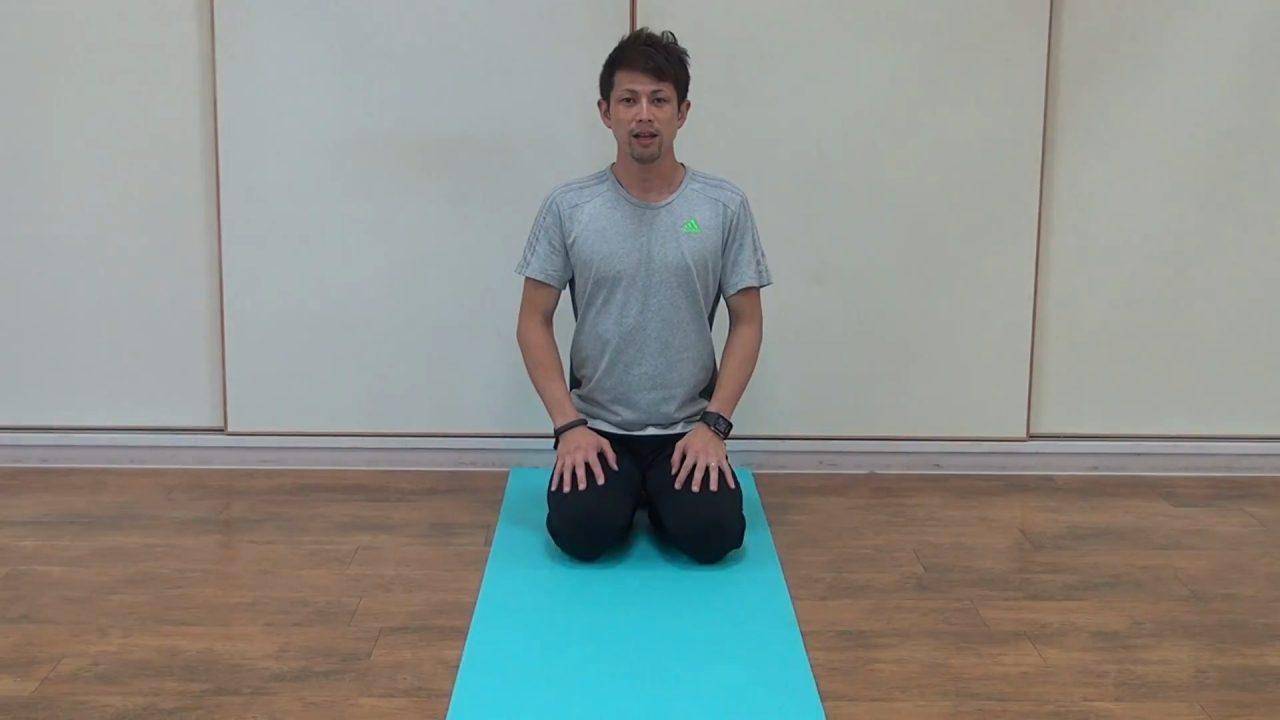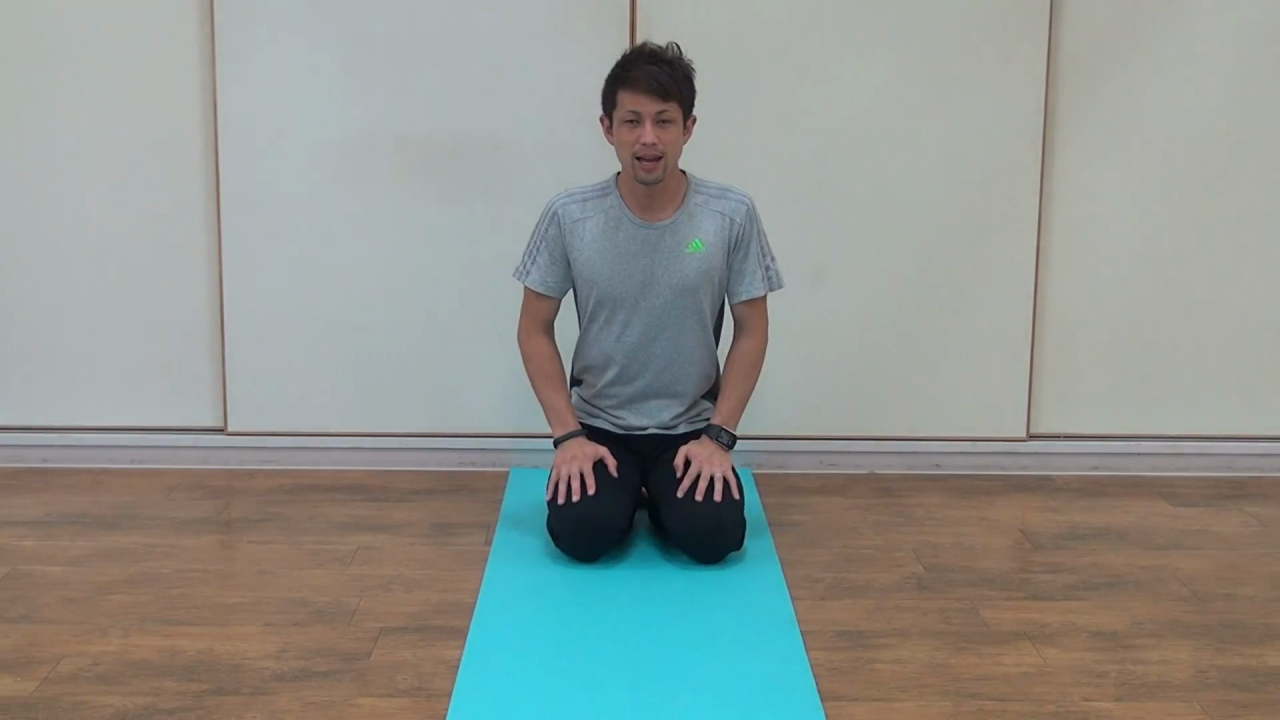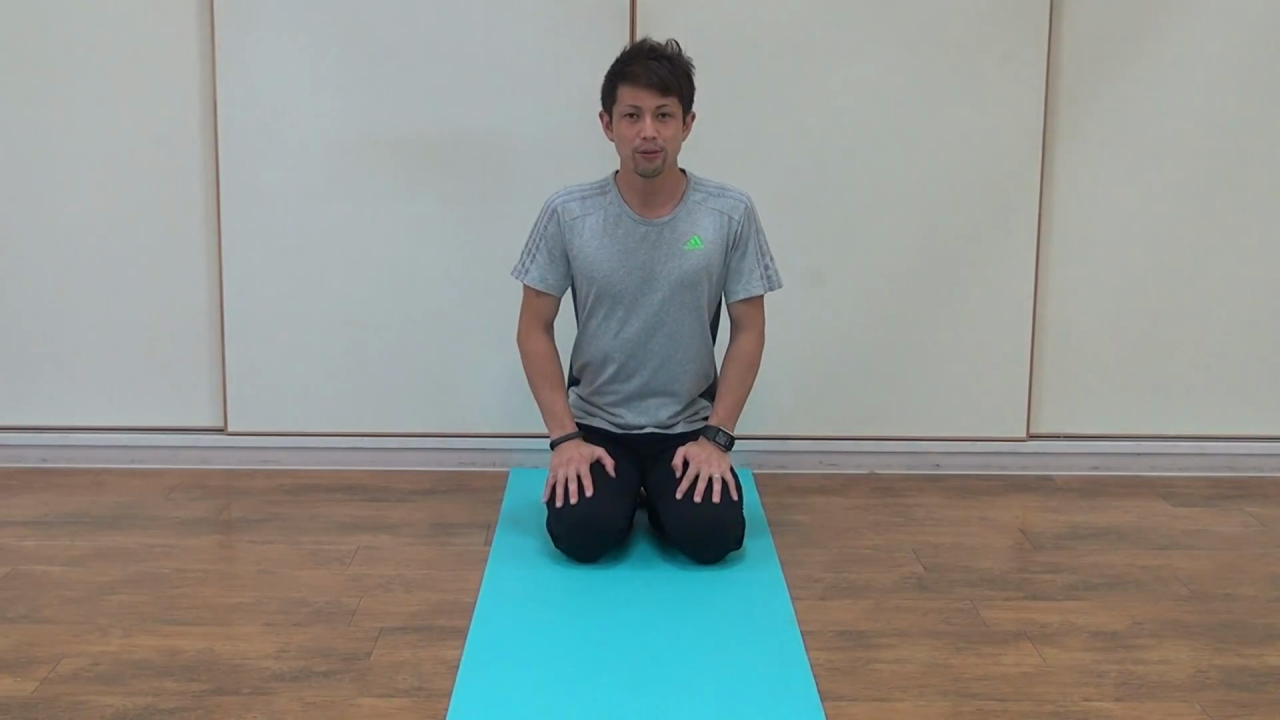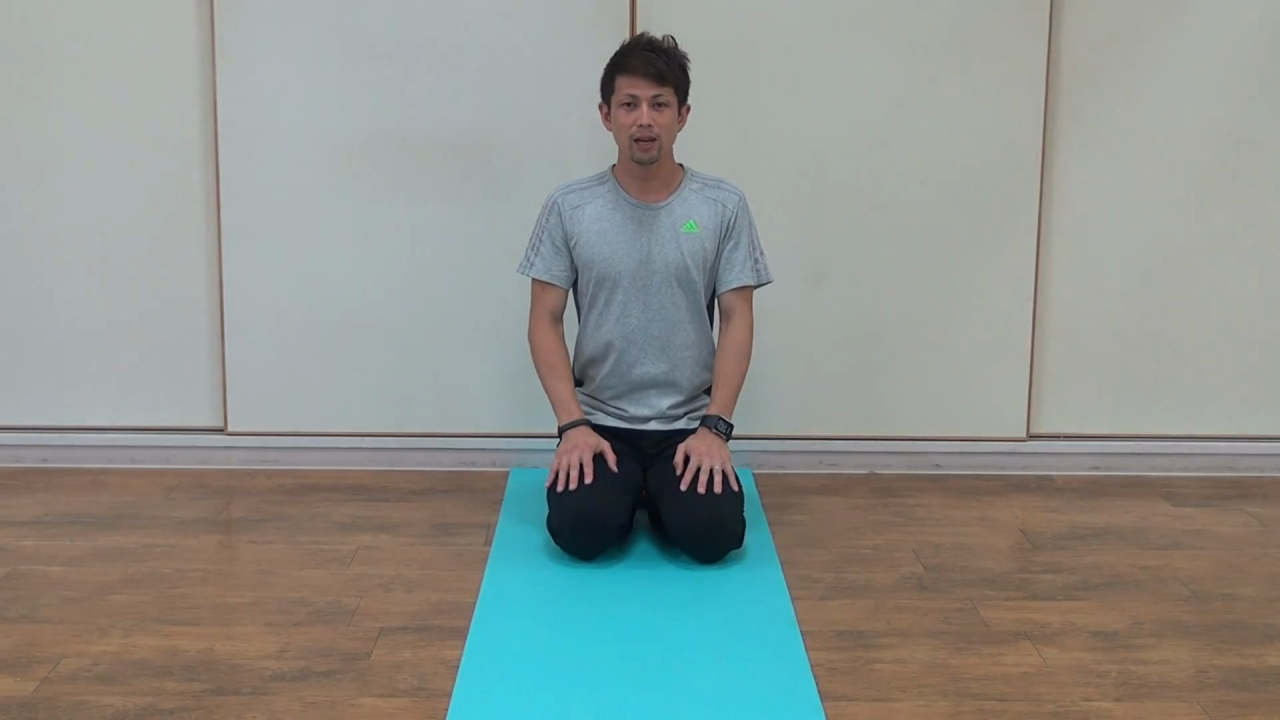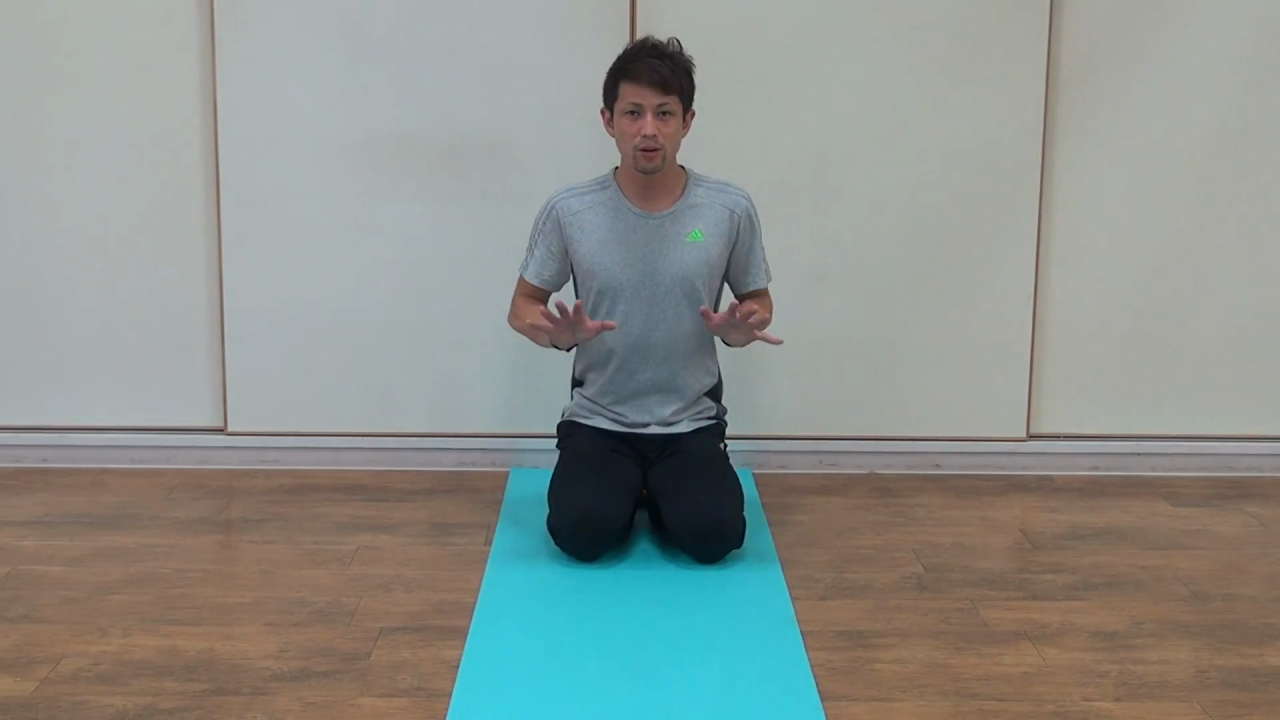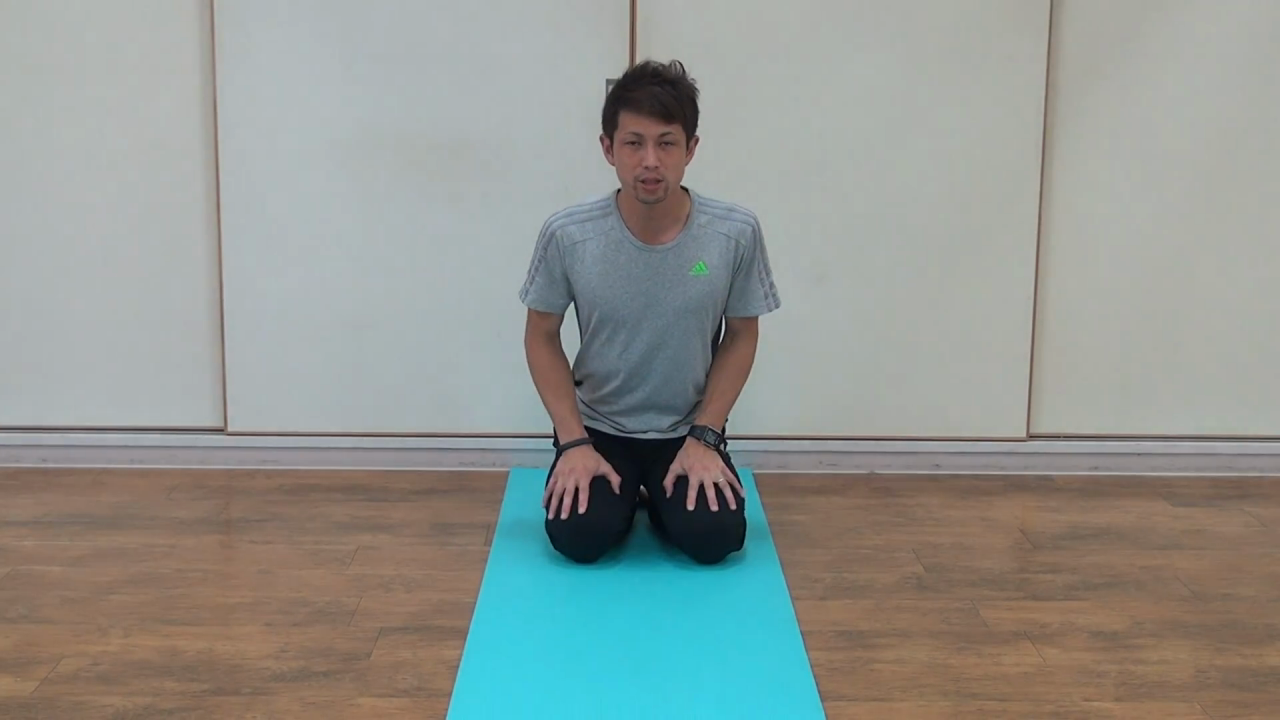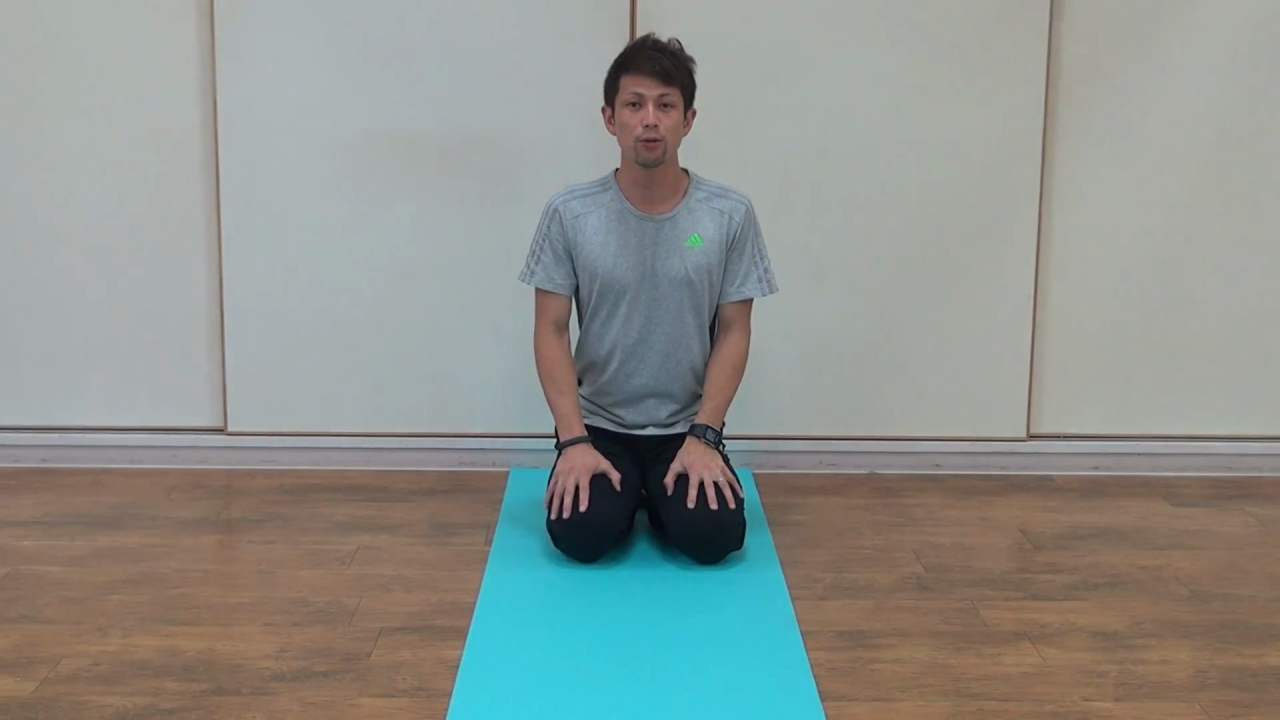
dt=0.7s
person 1, frame 1
left shoulder: (725, 207)
right shoulder: (567, 207)
left elbow: (746, 323)
right elbow: (535, 322)
left wrist: (715, 423)
right wrist: (567, 425)
left hip: (689, 426)
right hip: (596, 425)
left knee: (711, 535)
right knee: (582, 532)
left ankle: (659, 495)
right ankle: (625, 493)
person 1, frame 2
left shoulder: (732, 215)
right shoulder: (567, 216)
left elbow: (751, 331)
right elbow: (535, 330)
left wrist: (718, 435)
right wrist: (567, 433)
left hip: (690, 426)
right hip: (598, 424)
left knee: (711, 536)
right knee: (582, 533)
left ankle: (660, 494)
right ankle: (627, 494)
person 1, frame 3
left shoulder: (731, 214)
right shoulder: (566, 214)
left elbow: (748, 331)
right elbow: (535, 330)
left wrist: (717, 437)
right wrist: (564, 437)
left hip: (689, 425)
right hip: (596, 424)
left knee: (711, 537)
right knee: (581, 534)
left ankle: (659, 496)
right ankle: (625, 495)
person 1, frame 4
left shoulder: (723, 206)
right shoulder: (568, 207)
left elbow: (736, 321)
right elbow: (545, 322)
left wrist: (715, 425)
right wrist: (573, 424)
left hip: (689, 421)
right hip: (599, 419)
left knee: (711, 533)
right knee: (581, 530)
left ankle: (659, 495)
right ankle: (627, 492)
person 1, frame 5
left shoulder: (732, 209)
right shoulder: (566, 211)
left elbow: (757, 299)
right elbow: (523, 305)
left wrist: (743, 323)
right wrist: (558, 332)
left hip: (690, 422)
right hip: (599, 421)
left knee: (713, 535)
right knee: (581, 533)
left ankle: (660, 495)
right ankle: (626, 493)
person 1, frame 6
left shoulder: (737, 233)
right shoulder: (566, 234)
left elbow: (741, 336)
right elbow: (541, 338)
left wrist: (704, 436)
right wrist: (573, 441)
left hip: (689, 429)
right hip: (598, 427)
left knee: (713, 537)
right knee: (579, 535)
left ankle: (659, 498)
right ankle: (624, 497)
person 1, frame 7
left shoulder: (731, 214)
right shoulder: (568, 213)
left elbow: (733, 332)
right elbow: (551, 331)
left wrist: (703, 436)
right wrist: (575, 439)
left hip: (686, 426)
right hip: (598, 424)
left knee: (712, 536)
right knee: (581, 535)
left ankle: (659, 496)
right ankle: (626, 496)
